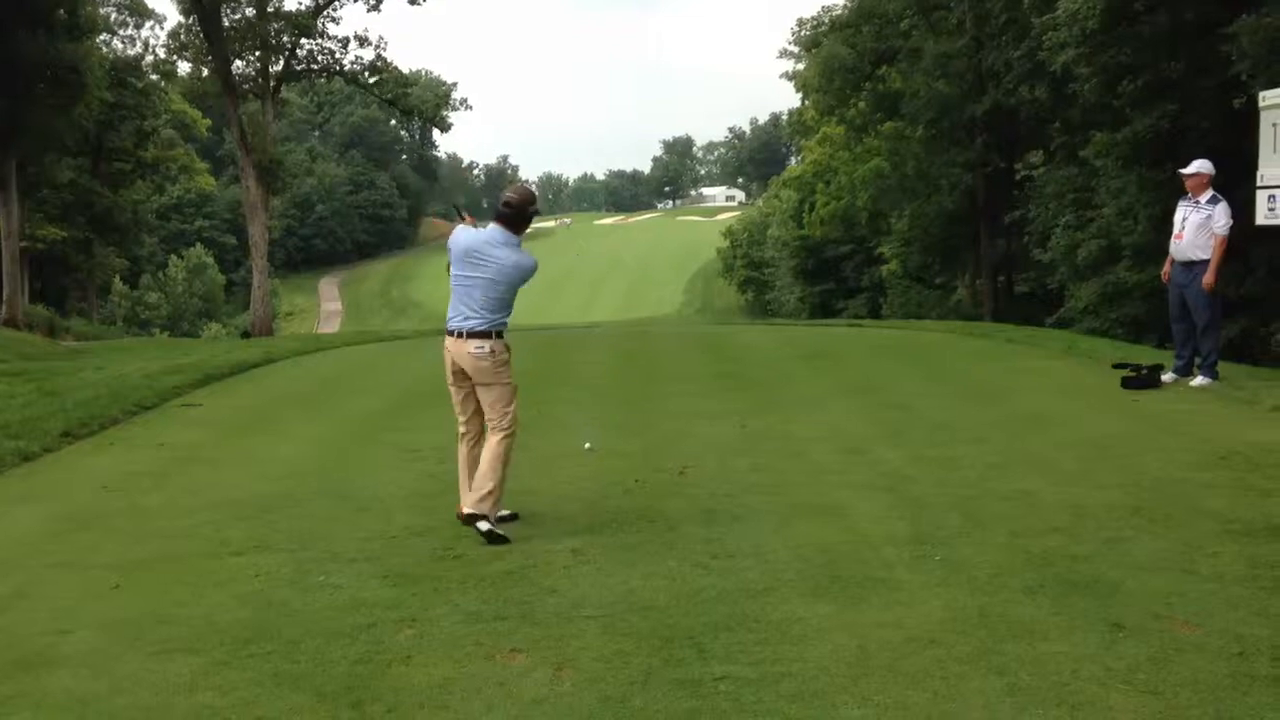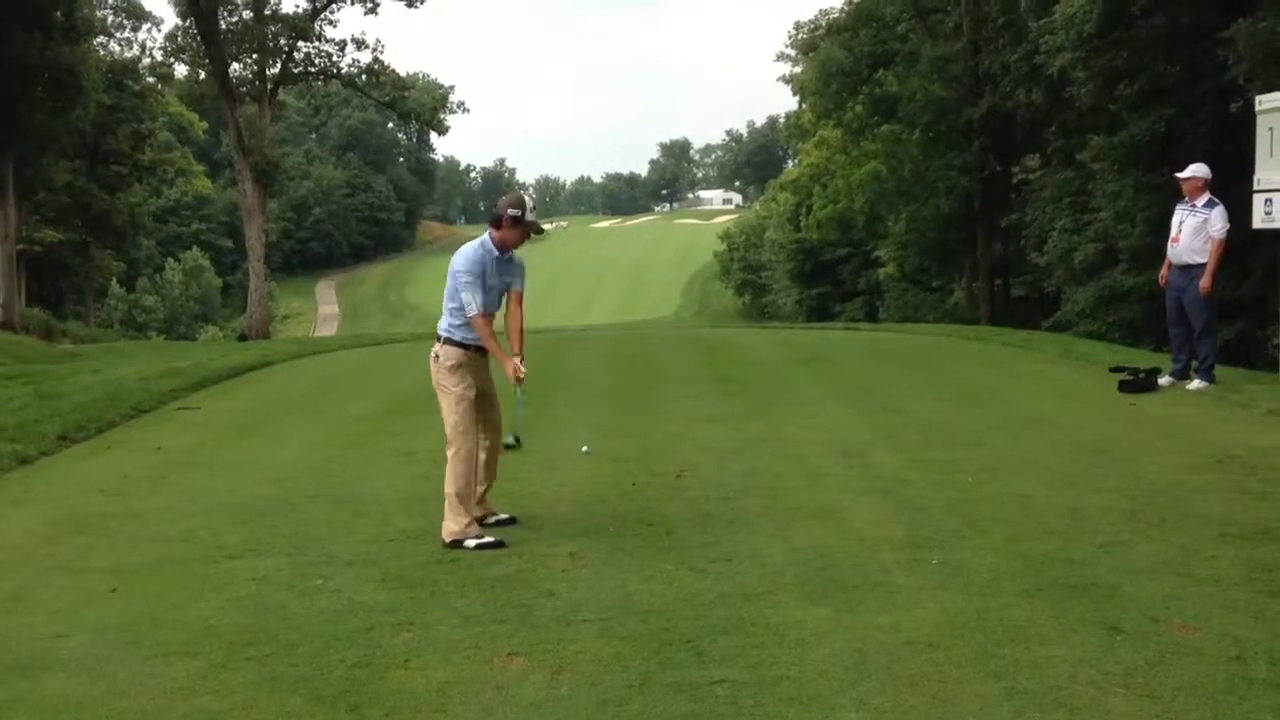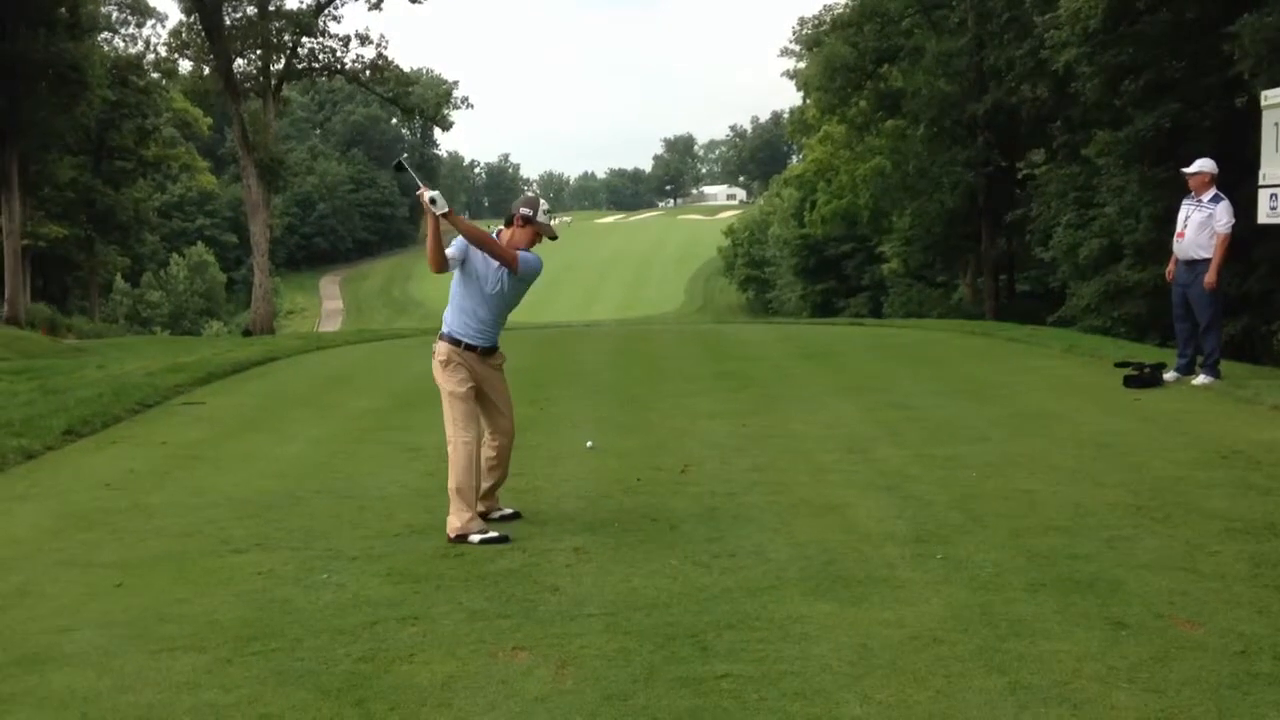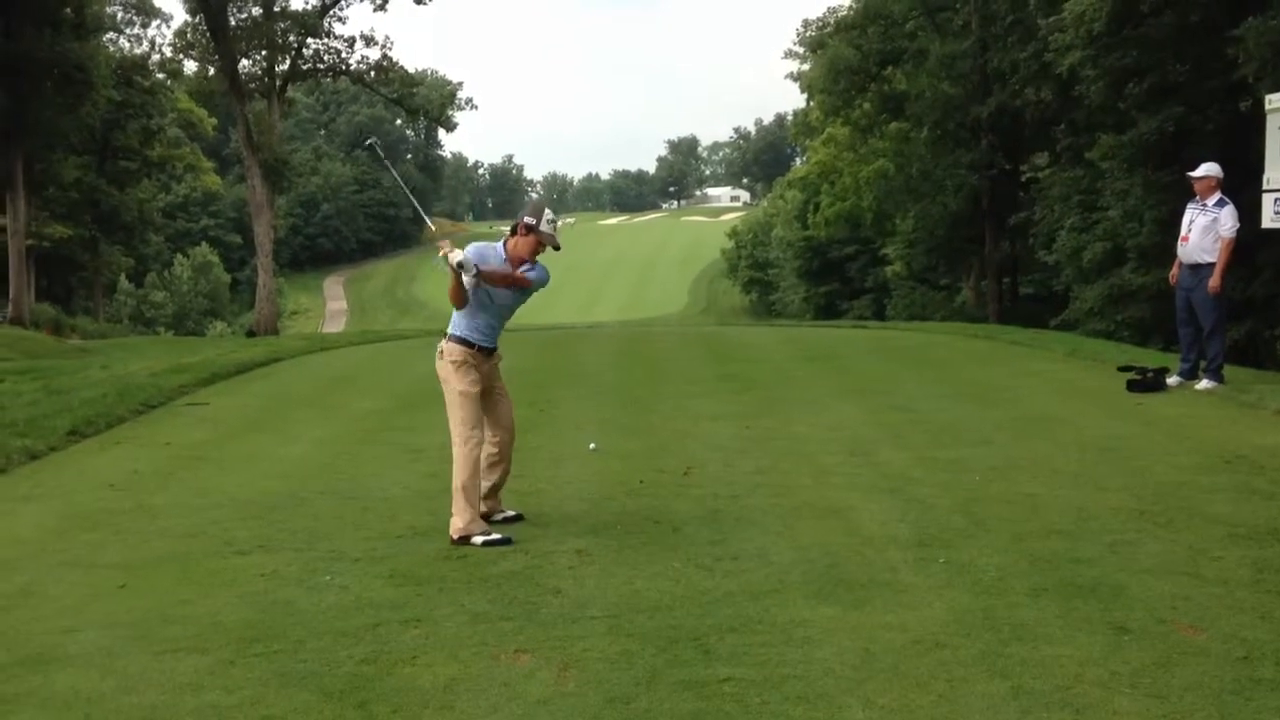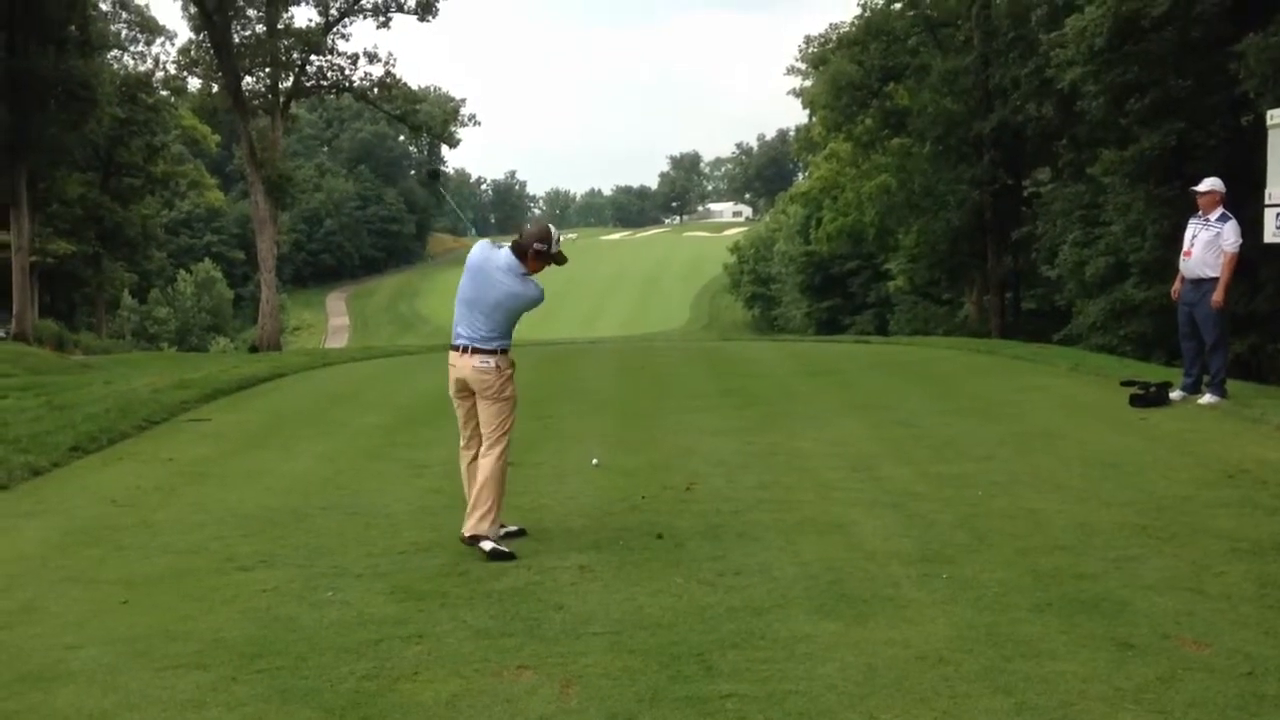
dt=0.4s
person 1, frame 1
left shoulder: (463, 236)
right shoulder: (527, 263)
left hip: (454, 344)
right hip: (488, 348)
left knee: (469, 429)
right knee: (501, 428)
left ankle: (477, 505)
right ankle: (477, 505)
person 1, frame 2
left shoulder: (514, 264)
right shoulder: (469, 256)
left elbow: (515, 311)
right elbow: (476, 318)
left wrist: (517, 357)
right wrist: (504, 359)
left hip: (475, 358)
right hip: (452, 356)
left knee: (489, 435)
right knee: (463, 440)
left ankle: (478, 508)
right ankle: (458, 528)
person 1, frame 3
left shoulder: (531, 264)
right shoulder: (466, 242)
left elbow: (490, 248)
right elbow: (438, 265)
left wrist: (447, 215)
right wrist: (434, 221)
left hip: (489, 357)
right hip: (453, 354)
left knee: (502, 433)
right knee: (465, 437)
left ankle: (485, 503)
right ankle: (462, 523)
person 1, frame 4
left shoulder: (538, 274)
right shoulder: (476, 253)
left elbow: (508, 280)
right elbow: (459, 303)
left wrist: (474, 271)
right wrist: (456, 269)
left hip: (487, 357)
right hip: (458, 354)
left knee: (502, 433)
right knee: (469, 438)
left ankle: (488, 505)
right ankle: (466, 525)
person 1, frame 5
left shoulder: (481, 252)
right shoulder: (531, 293)
left wrist: (513, 245)
left hip: (457, 361)
right hip: (492, 366)
left knee: (472, 447)
right knee: (495, 448)
left ankle: (486, 522)
right ankle: (480, 529)
person 2, frame 1
left shoulder: (1217, 205)
right shoulder: (1183, 202)
left elbow: (1221, 240)
left wrist: (1211, 272)
right wrist: (1168, 263)
left hip: (1200, 269)
right hip: (1179, 268)
left knee: (1205, 322)
right knee: (1179, 320)
left ankle: (1208, 371)
right ankle: (1181, 367)
person 2, frame 2
left shoulder: (1214, 209)
right shoulder: (1180, 206)
left elbow: (1217, 244)
left wrist: (1207, 276)
right wrist: (1165, 267)
left hip: (1196, 273)
right hip: (1176, 271)
left knee: (1201, 325)
right knee: (1176, 323)
left ankle: (1205, 374)
right ankle: (1179, 370)
person 2, frame 3
left shoulder: (1219, 204)
right shoulder: (1187, 201)
left elbow: (1222, 239)
left wrist: (1212, 271)
right wrist: (1172, 262)
left hip: (1202, 268)
right hip: (1182, 267)
left knee: (1207, 320)
right knee: (1182, 318)
left ankle: (1210, 369)
right ankle: (1184, 365)
person 2, frame 4
left shoulder: (1224, 208)
right shoulder: (1191, 205)
left elbow: (1227, 243)
left wrist: (1217, 275)
right wrist: (1176, 266)
left hip: (1206, 272)
right hip: (1186, 271)
left knee: (1210, 325)
right knee: (1185, 323)
left ankle: (1213, 374)
right ankle: (1187, 370)
person 2, frame 5
left shoulder: (1227, 223)
right shoulder: (1194, 220)
left elbow: (1230, 258)
left wrist: (1220, 290)
right wrist: (1178, 281)
left hip: (1209, 287)
right hip: (1189, 286)
left knee: (1213, 340)
right knee: (1188, 337)
left ankle: (1216, 389)
right ankle: (1190, 384)
